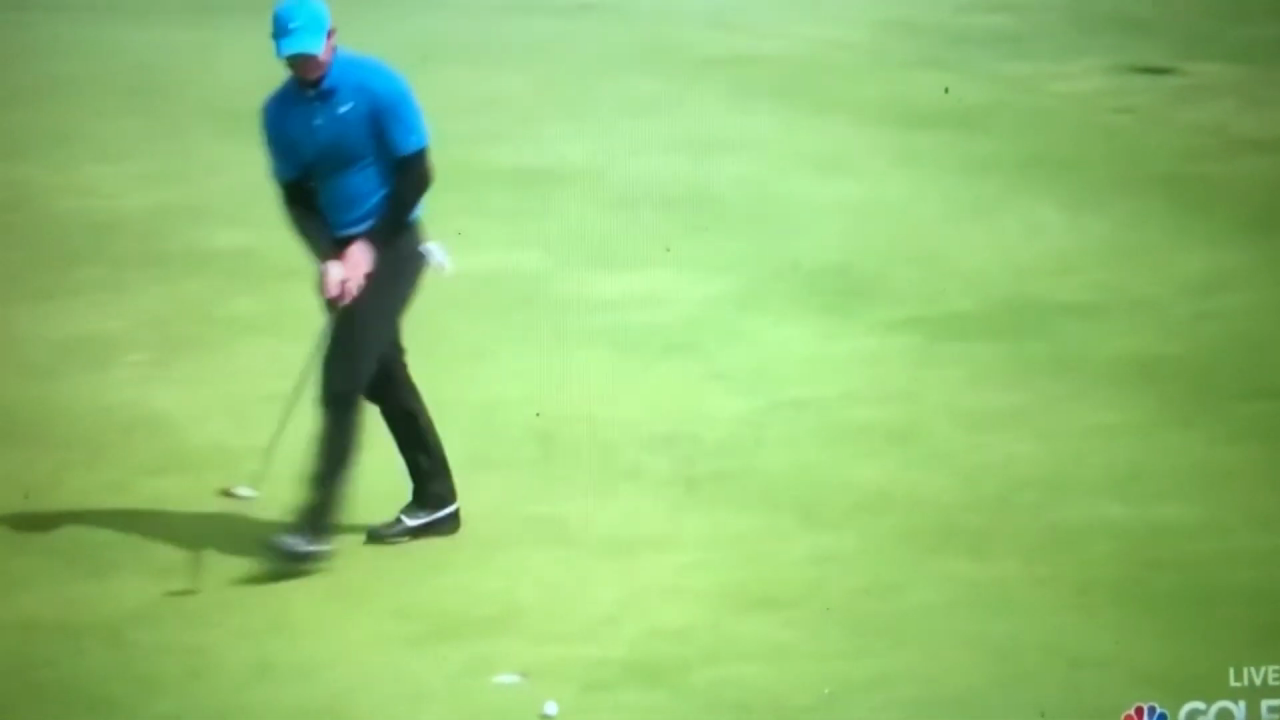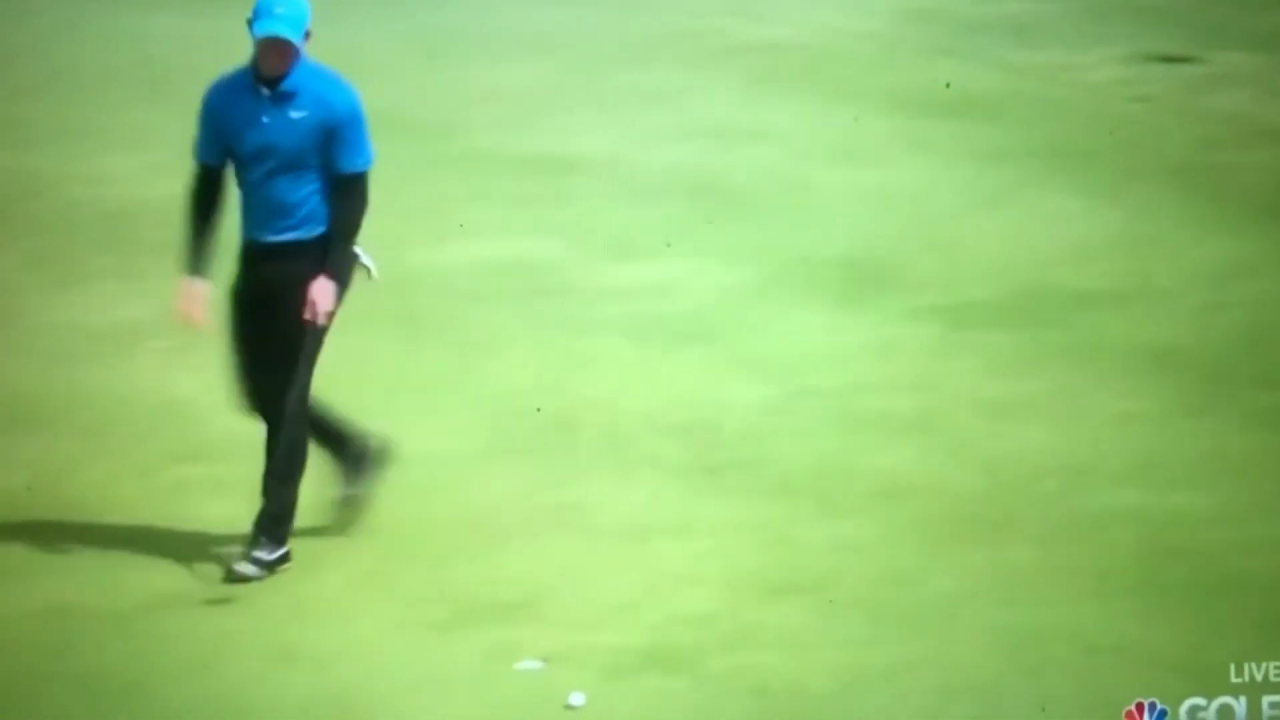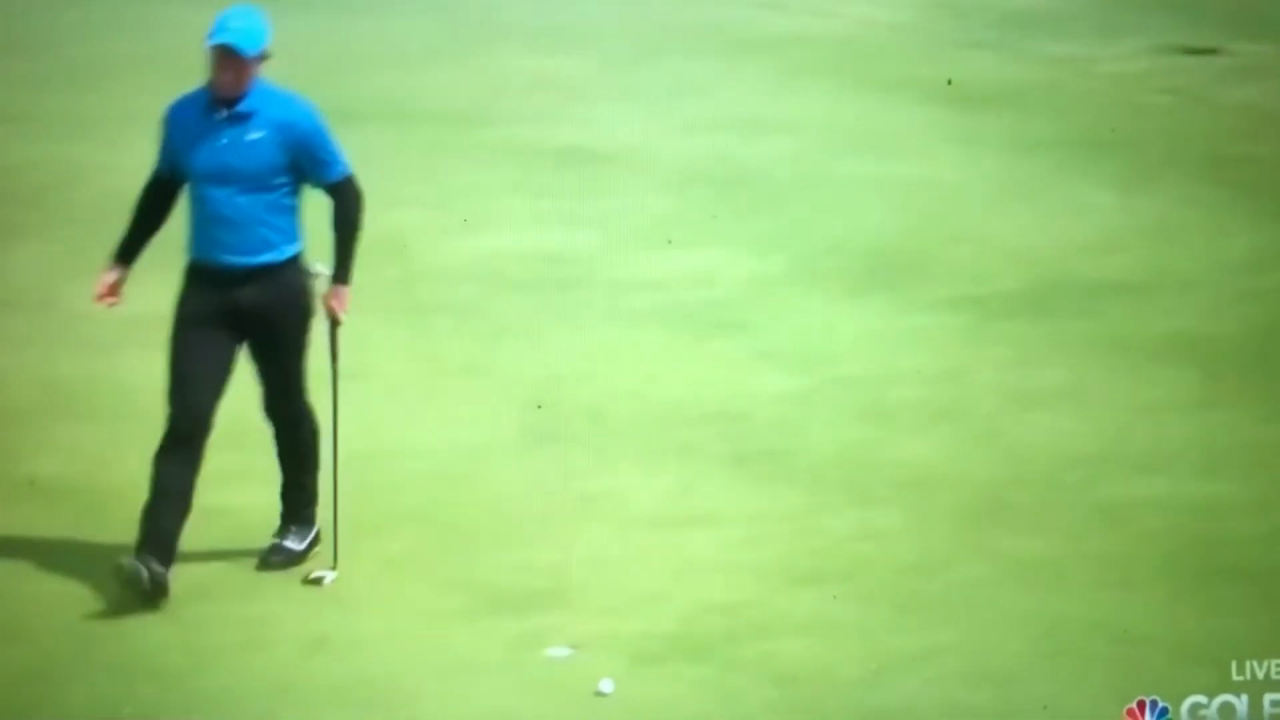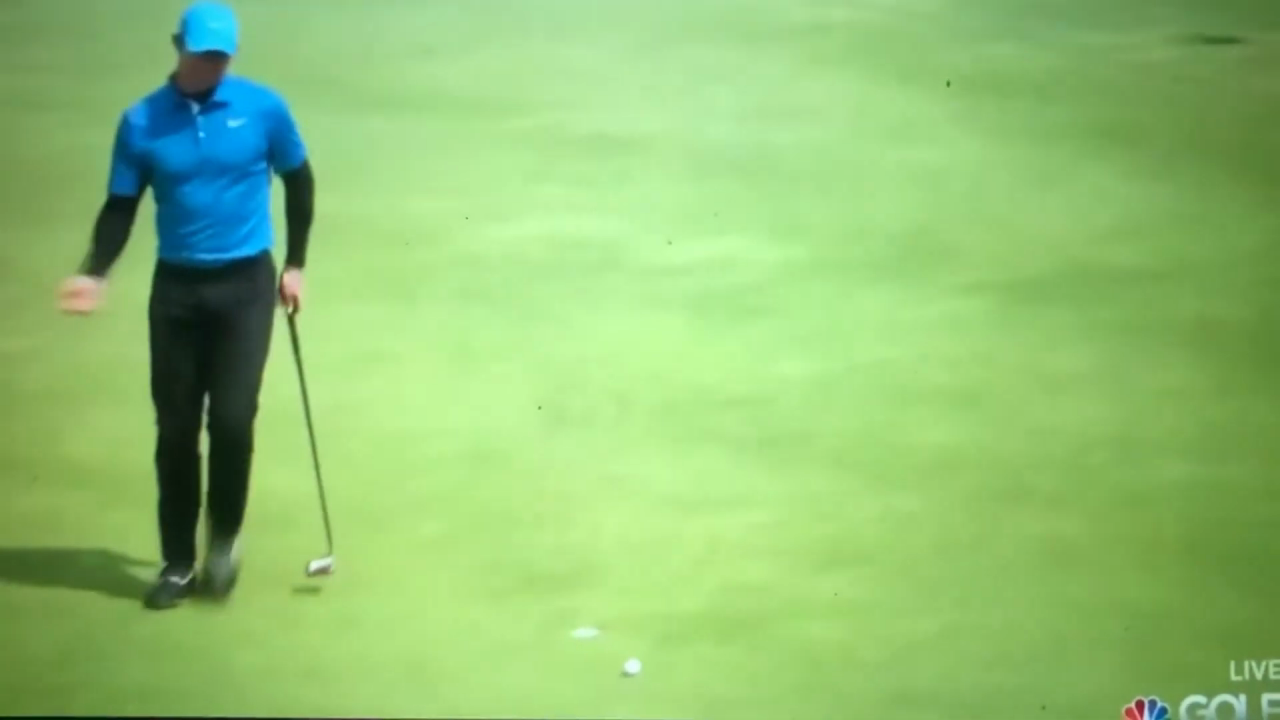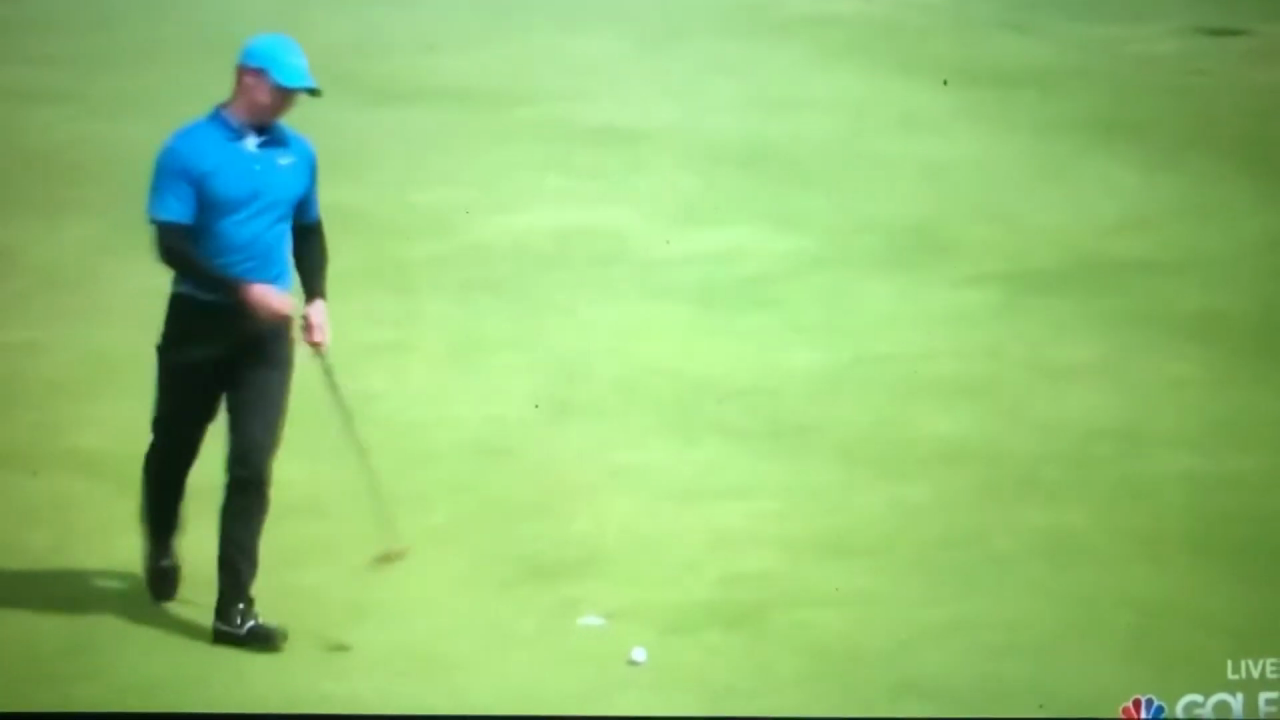
dt=0.4s
person 1, frame 1
left shoulder: (379, 86)
right shoulder: (280, 110)
left elbow: (416, 175)
right elbow: (296, 196)
left wrist: (369, 246)
right wrist: (327, 259)
left hip: (390, 248)
right hip: (342, 254)
left knee: (340, 379)
right knee: (383, 377)
left ankle: (315, 525)
right ankle: (435, 502)
person 1, frame 2
left shoulder: (334, 100)
right shoulder: (224, 98)
left elbow: (352, 194)
right elbow: (208, 185)
left wrist: (329, 277)
right wrist: (195, 271)
left hip: (313, 260)
right hip: (257, 259)
left knee: (283, 398)
right knee: (263, 394)
left ankle: (272, 536)
right ankle: (357, 454)
person 1, frame 3
left shoulder: (293, 120)
right shoulder: (182, 117)
left elbow: (346, 195)
right elbow: (162, 188)
left wrist: (341, 281)
right wrist: (123, 262)
left hip: (276, 286)
right hip: (206, 288)
left knee: (286, 408)
right knee: (185, 422)
left ankle: (300, 525)
right ankle: (154, 560)
person 1, frame 4
left shoulder: (263, 108)
right shoulder: (140, 123)
left elbow: (299, 181)
right elbow: (119, 208)
left wrist: (295, 263)
right wrist: (93, 273)
left hip: (245, 285)
right hip: (176, 289)
left knee: (231, 421)
right knee: (176, 430)
left ankle: (225, 537)
right ankle: (179, 561)
person 1, frame 5
left shoulder: (299, 152)
right shoulder: (187, 150)
left elbow: (309, 229)
right elbow: (171, 247)
left wrist: (313, 297)
right wrist: (245, 291)
left hip: (264, 334)
right hip: (198, 323)
left knee: (251, 467)
right knee: (173, 447)
right ankle: (161, 551)
